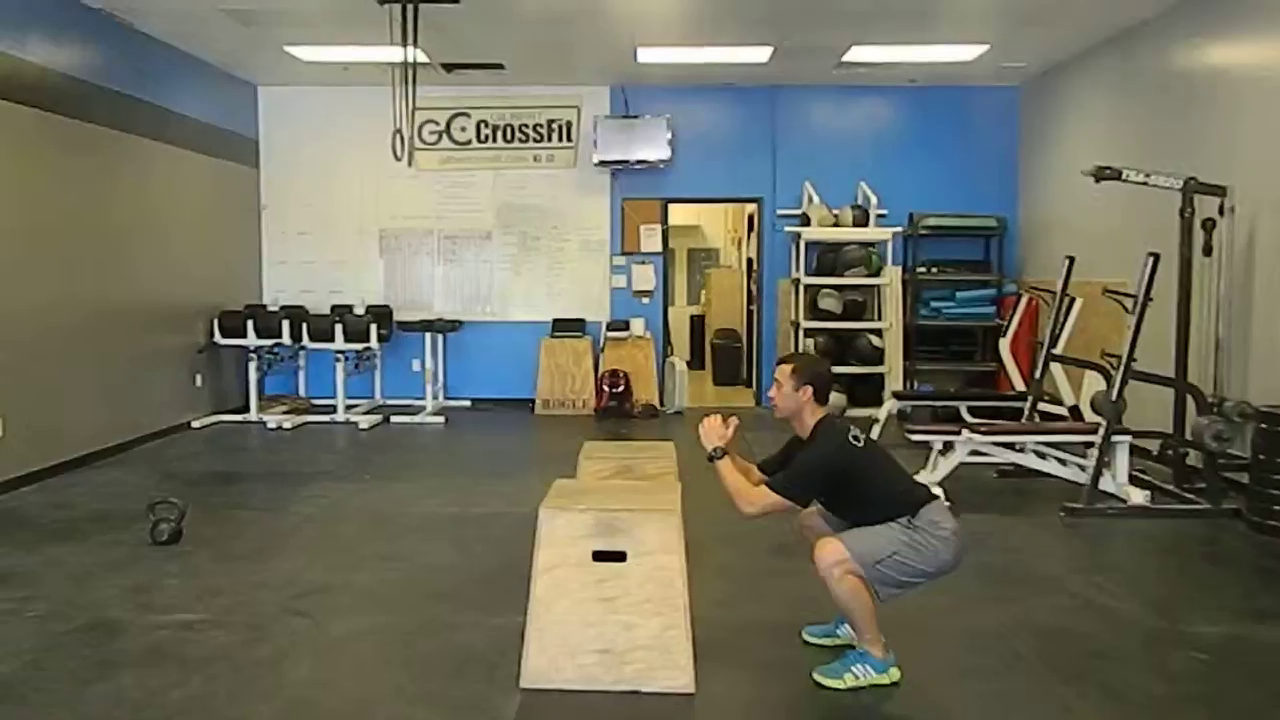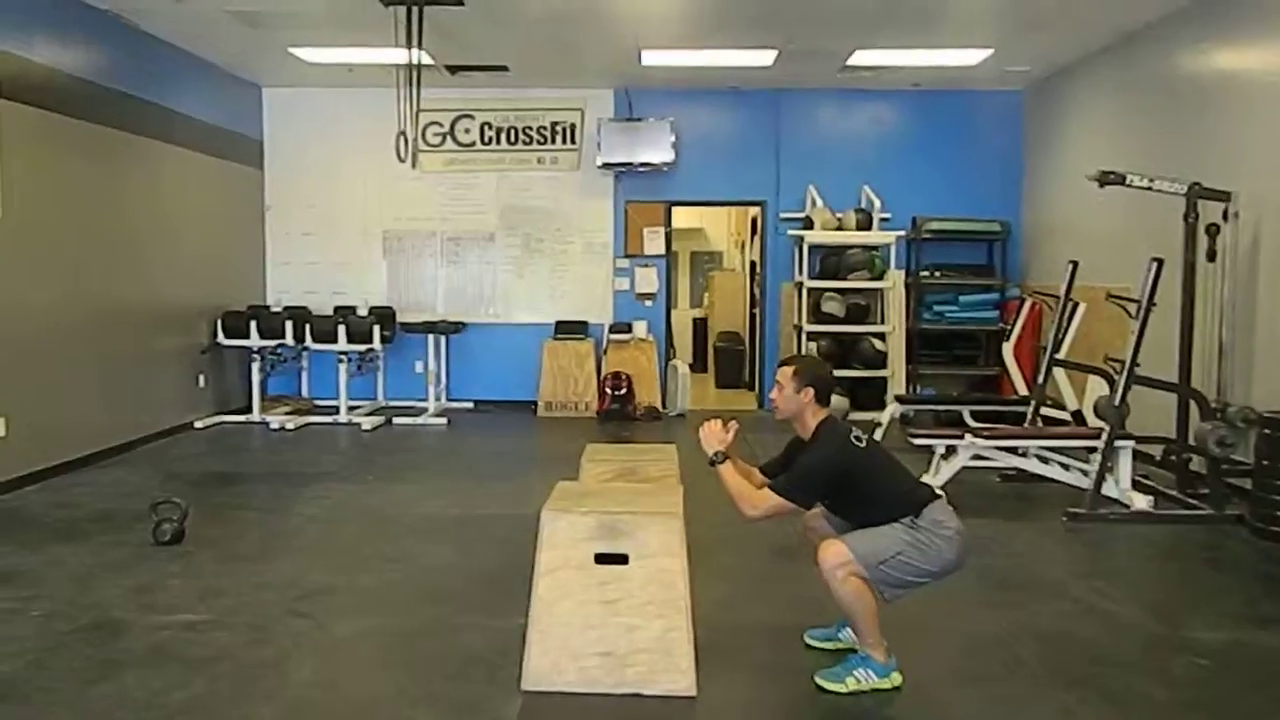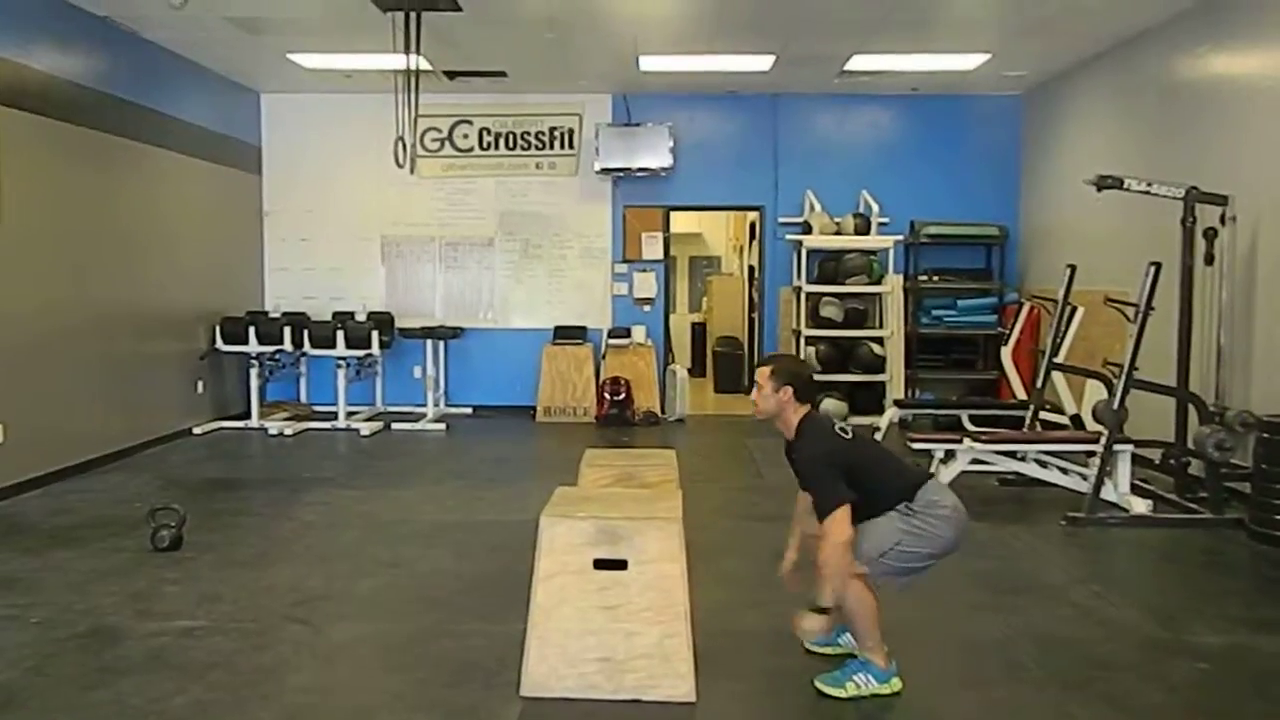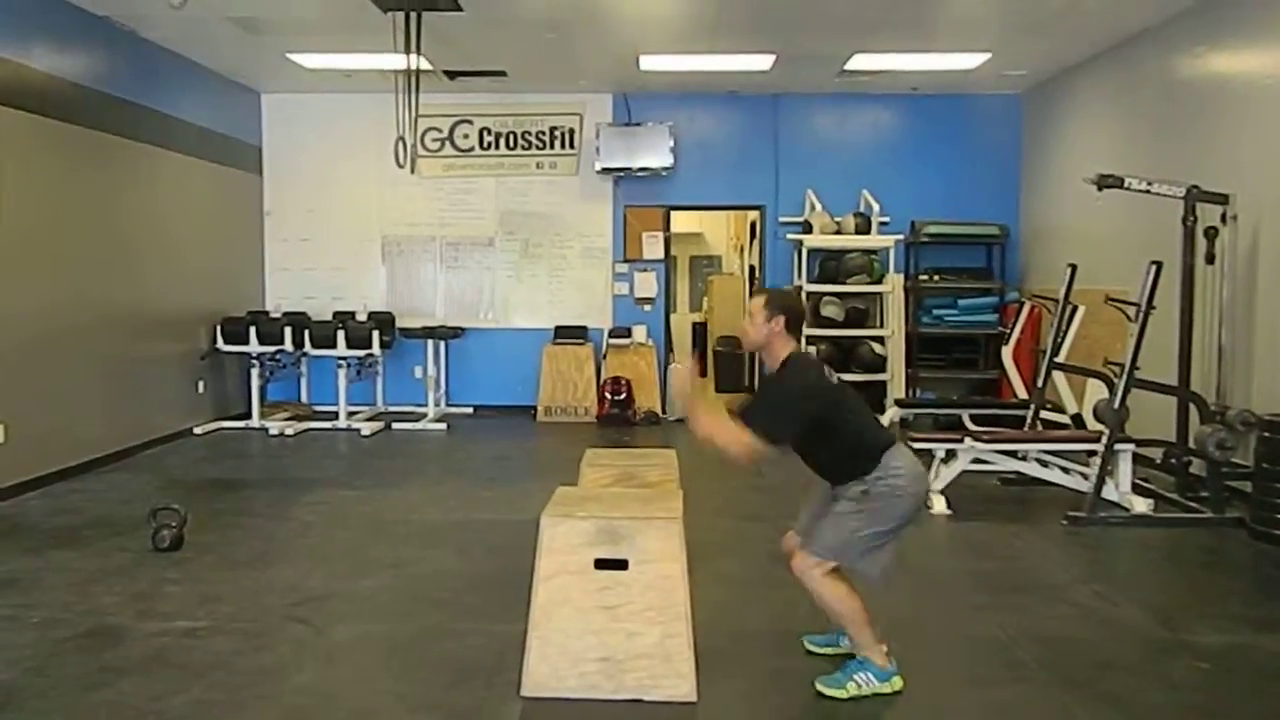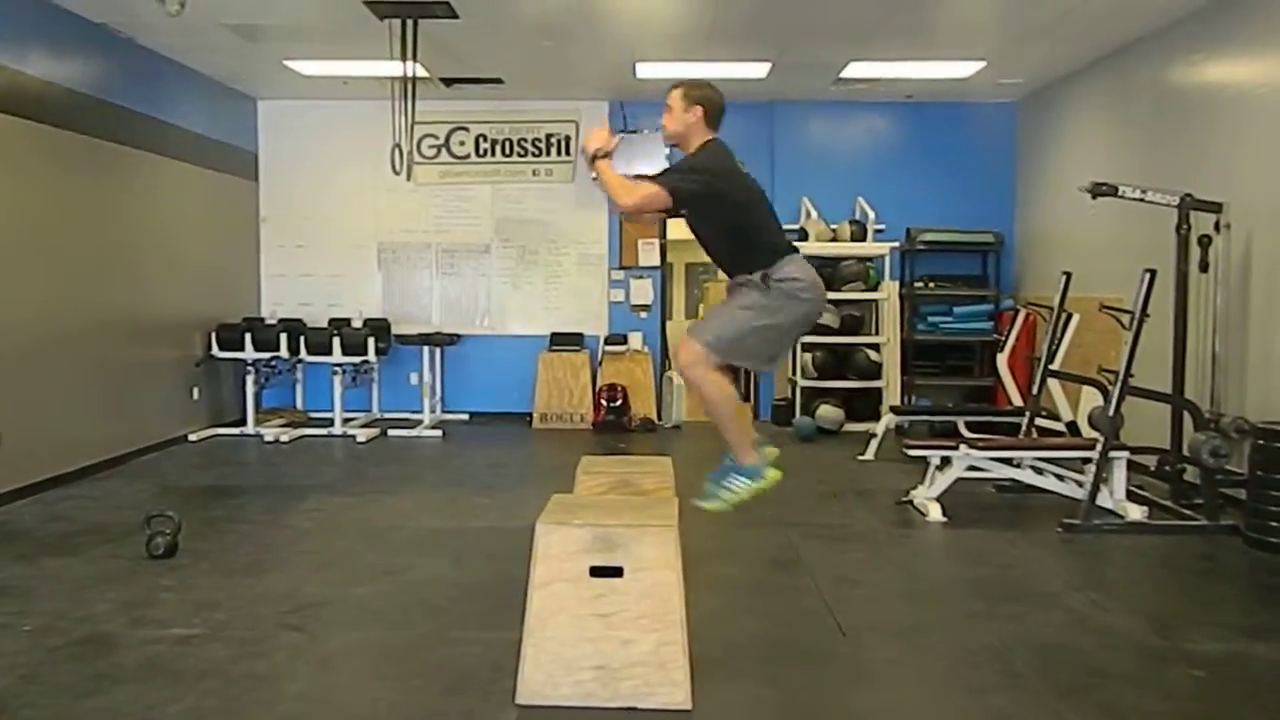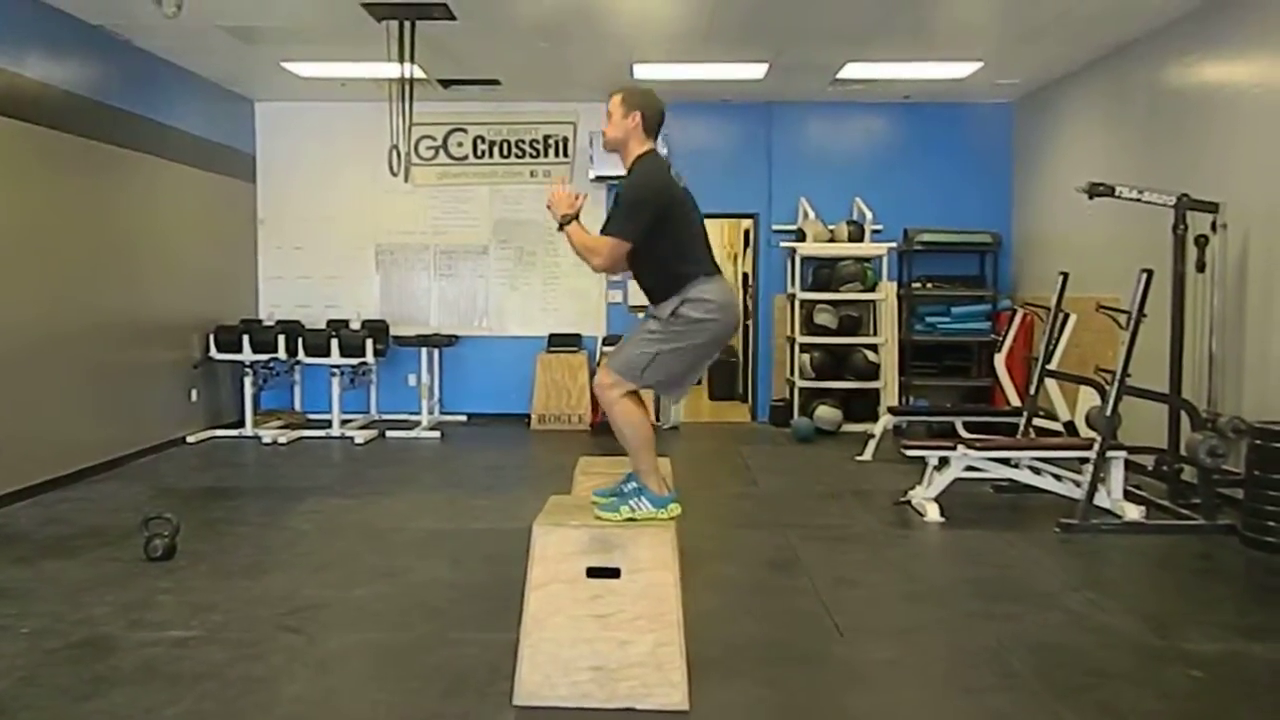
dt=0.4s
person 1, frame 1
left shoulder: (826, 452)
right shoulder: (816, 437)
left elbow: (752, 503)
right elbow: (757, 478)
left wrist: (716, 452)
right wrist: (725, 449)
left hip: (931, 536)
right hip: (908, 521)
left knee: (830, 558)
right knee: (812, 521)
left ankle: (876, 657)
right ankle: (856, 623)
person 1, frame 2
left shoulder: (828, 454)
right shoulder: (816, 440)
left elbow: (755, 506)
right elbow: (759, 481)
left wrist: (717, 457)
right wrist: (726, 454)
left hip: (934, 536)
right hip: (911, 523)
left knee: (834, 559)
right knee: (816, 524)
left ankle: (878, 662)
right ankle: (858, 626)
person 1, frame 3
left shoulder: (815, 450)
right shoulder: (805, 436)
left elbow: (839, 535)
right elbow: (810, 494)
left wrist: (823, 609)
right wrist: (793, 545)
left hip: (934, 514)
right hip: (912, 505)
left knee: (844, 562)
right knee: (819, 528)
left ankle: (878, 666)
right ankle: (856, 632)
person 1, frame 4
left shoulder: (792, 385)
right shoulder: (789, 376)
left elbow: (742, 446)
right elbow: (748, 428)
left wrist: (690, 399)
right wrist: (700, 409)
left hip: (891, 481)
right hip: (870, 474)
left knee: (809, 564)
right knee: (797, 545)
left ankle: (877, 665)
right ankle: (855, 635)
person 1, frame 5
left shoulder: (704, 168)
right shoulder: (708, 163)
left elbow: (631, 202)
right elbow: (648, 200)
left wrist: (598, 159)
right wrist: (605, 159)
left hip: (784, 285)
right hip: (769, 282)
left knee: (690, 355)
right knee: (700, 356)
left ankle: (748, 462)
right ankle: (747, 450)
person 1, frame 6
left shoulder: (643, 183)
right shoulder: (651, 178)
left elbow: (603, 258)
right elbow: (618, 259)
left wrist: (566, 220)
right wrist: (575, 221)
left hip: (698, 307)
right hip: (694, 303)
left knee: (610, 385)
right knee: (618, 382)
left ankle: (656, 494)
right ankle: (646, 480)
